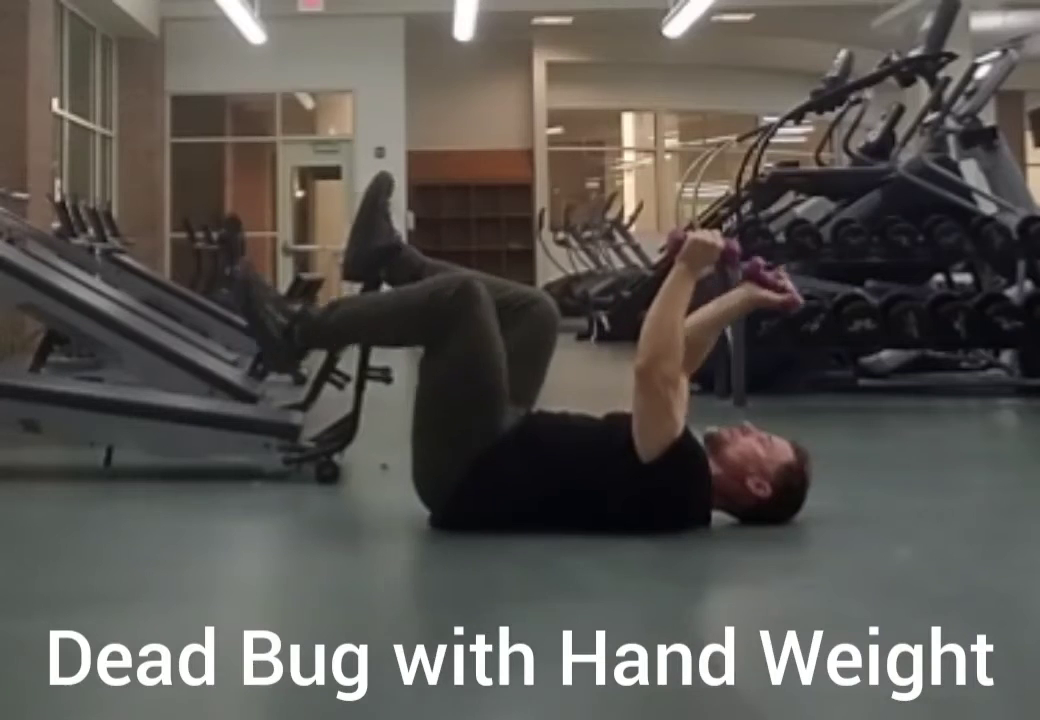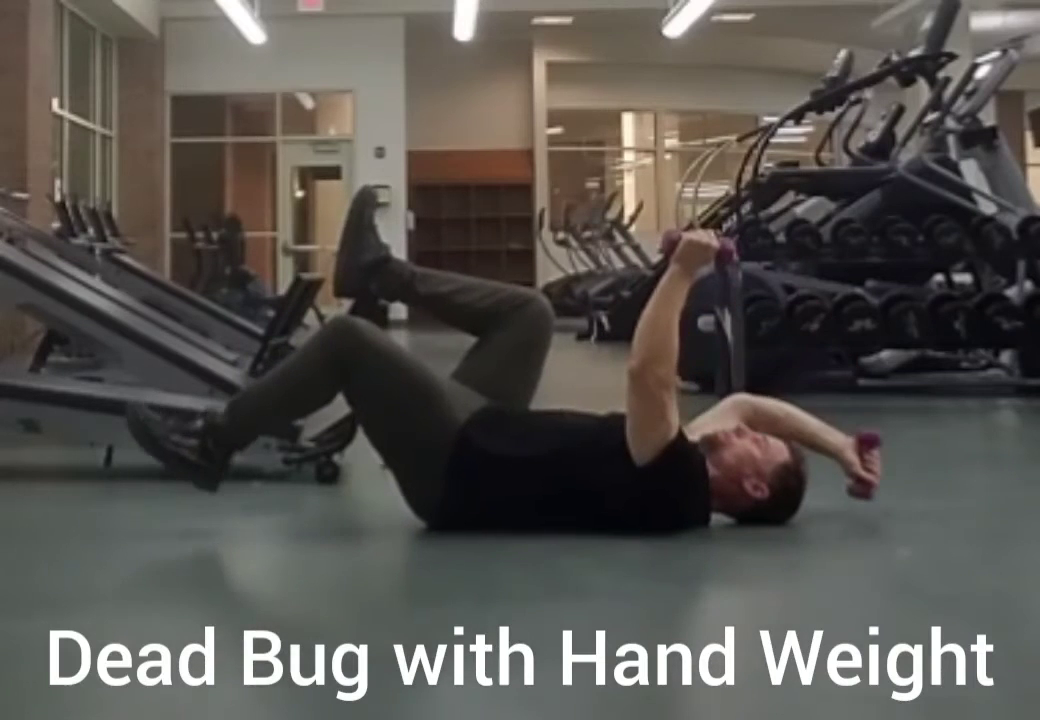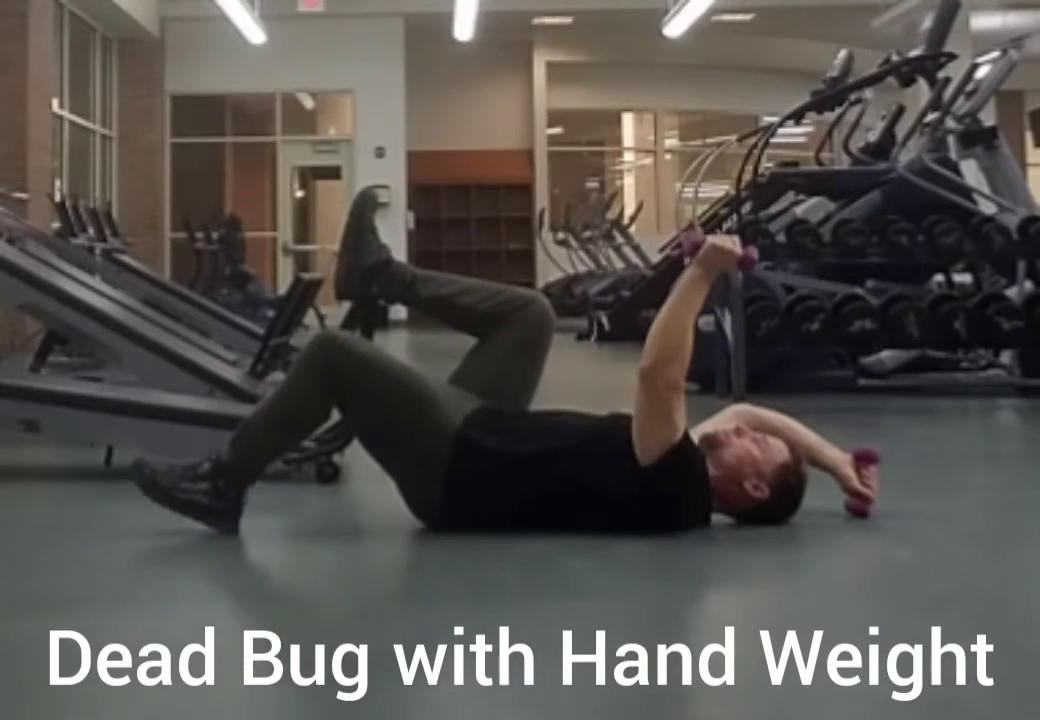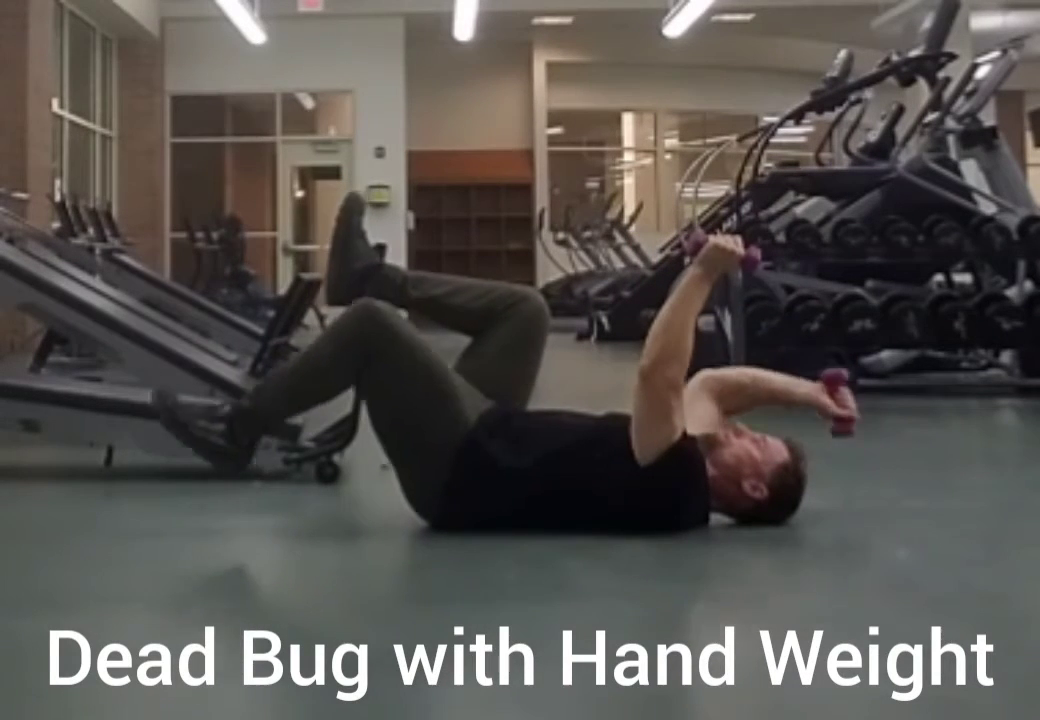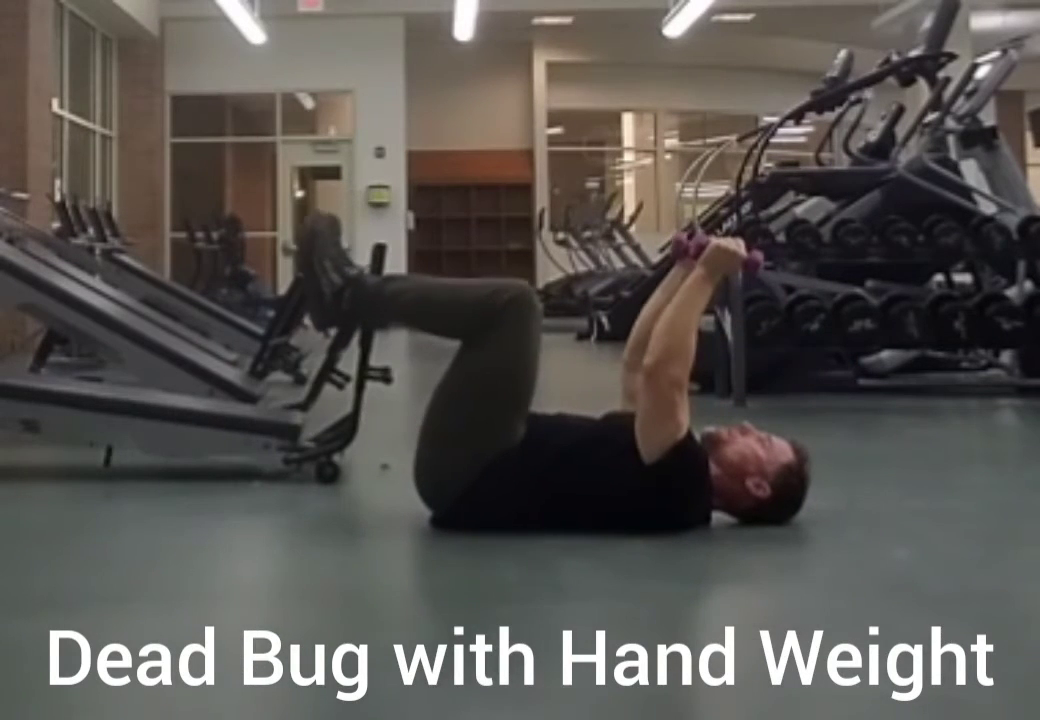
dt=0.7s
person 1, frame 1
left shoulder: (679, 484)
right shoulder: (683, 464)
left elbow: (653, 372)
right elbow: (671, 359)
left wrist: (686, 270)
right wrist: (746, 297)
left hip: (472, 475)
right hip: (496, 456)
left knee: (464, 296)
right knee: (534, 310)
left ankle: (293, 329)
right ankle: (389, 259)
person 1, frame 2
left shoulder: (674, 487)
right shoulder: (694, 470)
left elbow: (647, 378)
right elbow: (744, 402)
left wrist: (681, 272)
right wrist: (841, 443)
left hip: (459, 468)
right hip: (486, 437)
left knee: (348, 340)
right knee: (530, 310)
left ankle: (210, 446)
right ankle: (382, 273)
person 1, frame 3
left shoulder: (675, 487)
right shoulder: (693, 472)
left elbow: (657, 376)
right elbow: (747, 410)
left wrist: (700, 275)
right wrist: (838, 462)
left hip: (458, 468)
right hip: (483, 438)
left knee: (333, 353)
right knee: (530, 312)
left ankle: (222, 487)
right ankle: (382, 277)
person 1, frame 4
left shoulder: (675, 487)
right shoulder: (689, 464)
left elbow: (659, 375)
right elbow: (713, 383)
left wrist: (702, 274)
right wrist: (812, 394)
left hip: (462, 471)
right hip: (490, 439)
left knee: (370, 327)
right knee: (525, 308)
left ankle: (235, 434)
right ankle: (378, 278)
person 1, frame 5
left shoulder: (680, 485)
right shoulder: (676, 463)
left elbow: (664, 374)
right elbow: (638, 361)
left wrist: (707, 277)
right wrist: (685, 271)
left hip: (468, 479)
right hip: (479, 472)
left knee: (513, 302)
right knee: (509, 309)
left ankle: (351, 297)
right ankle: (356, 295)
